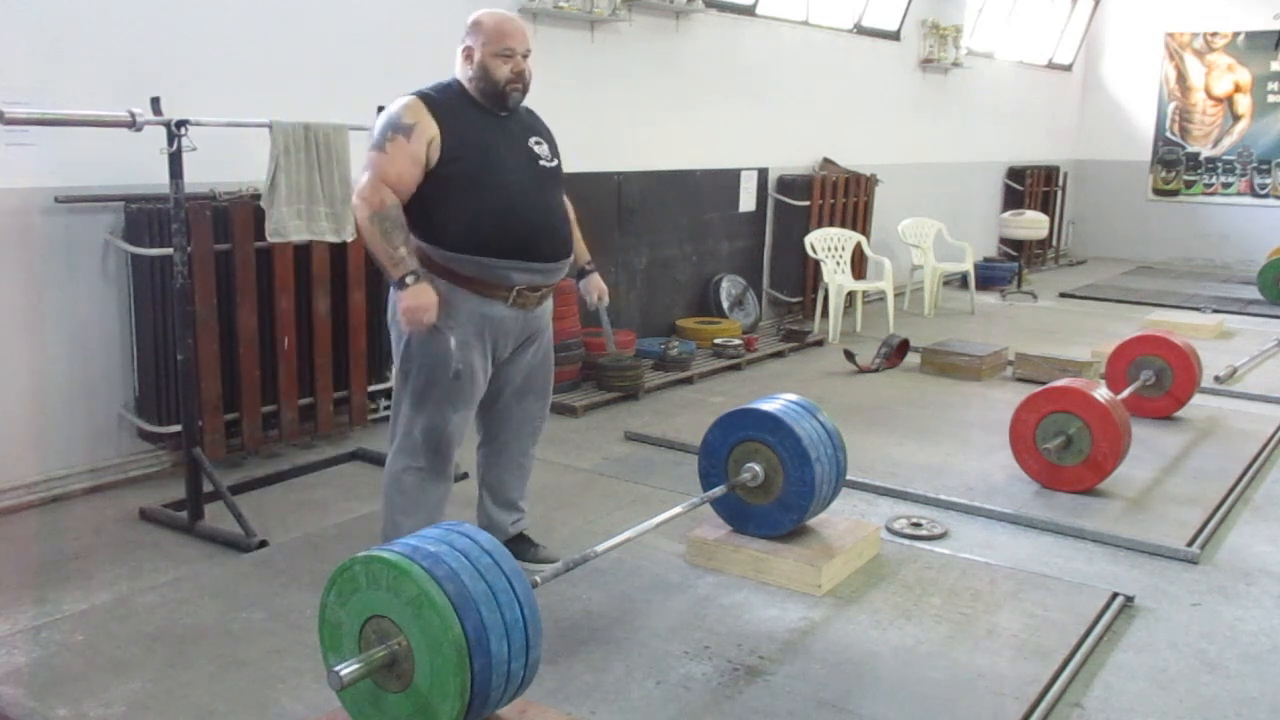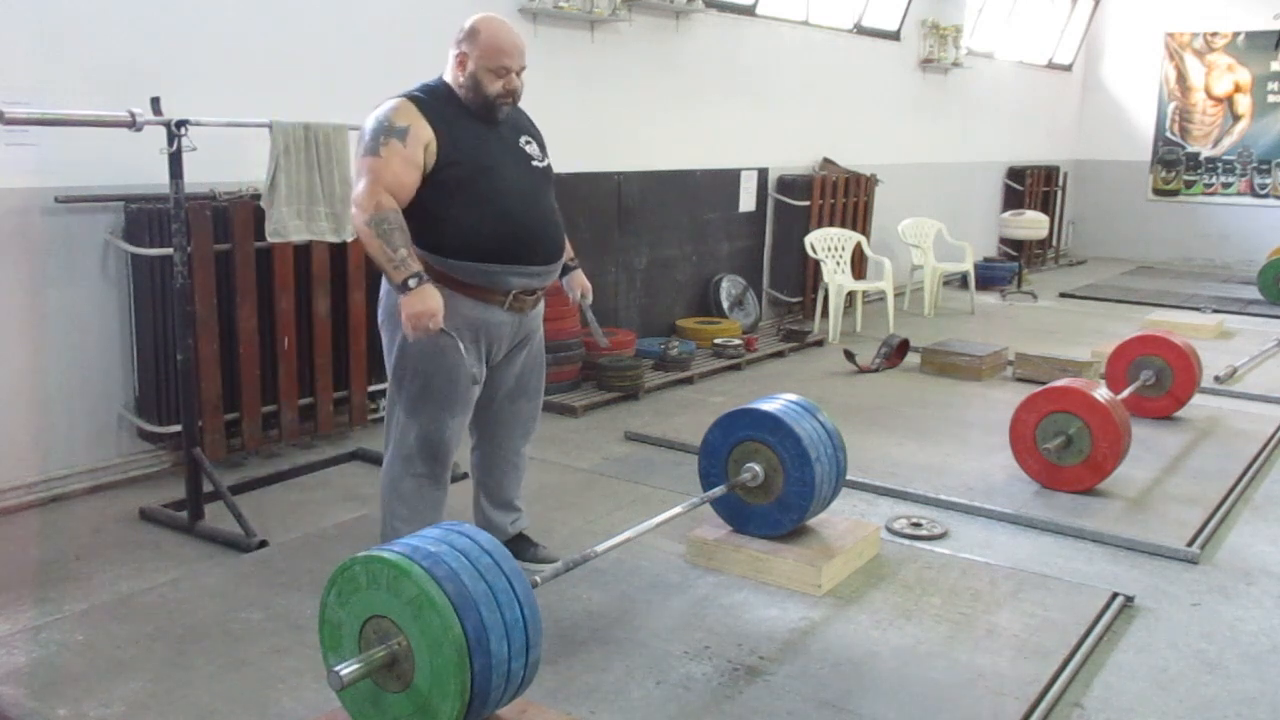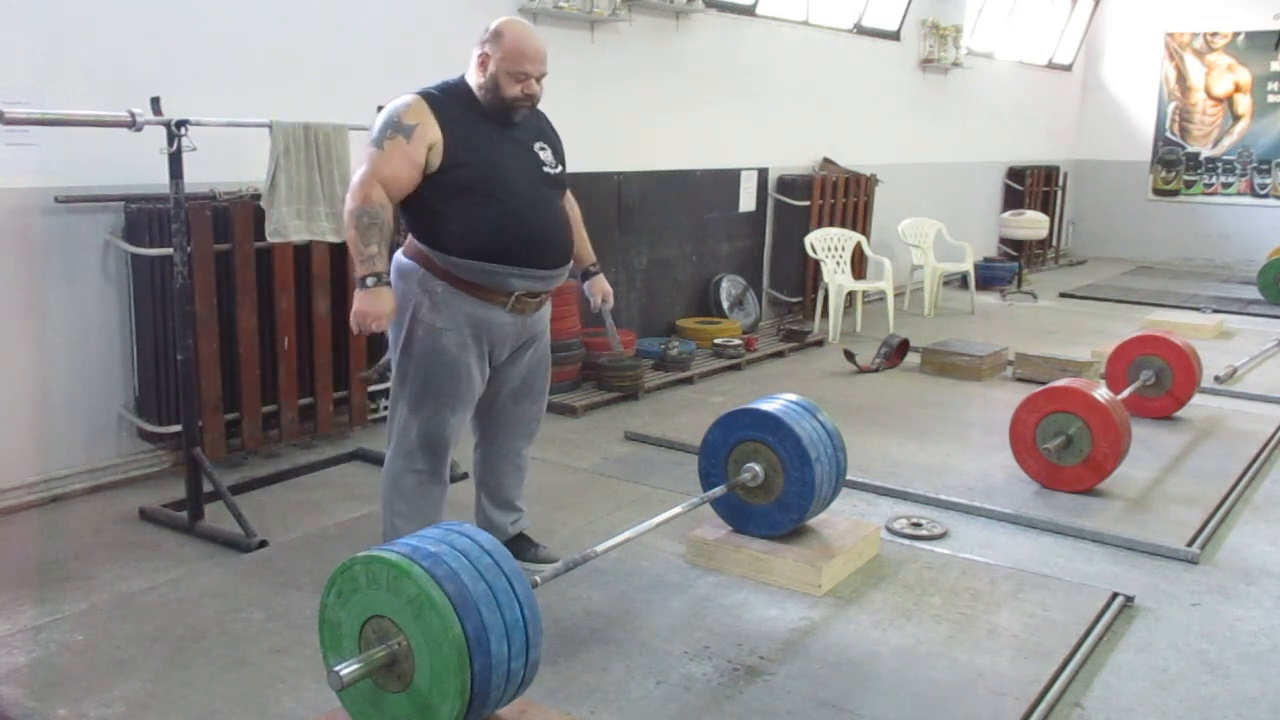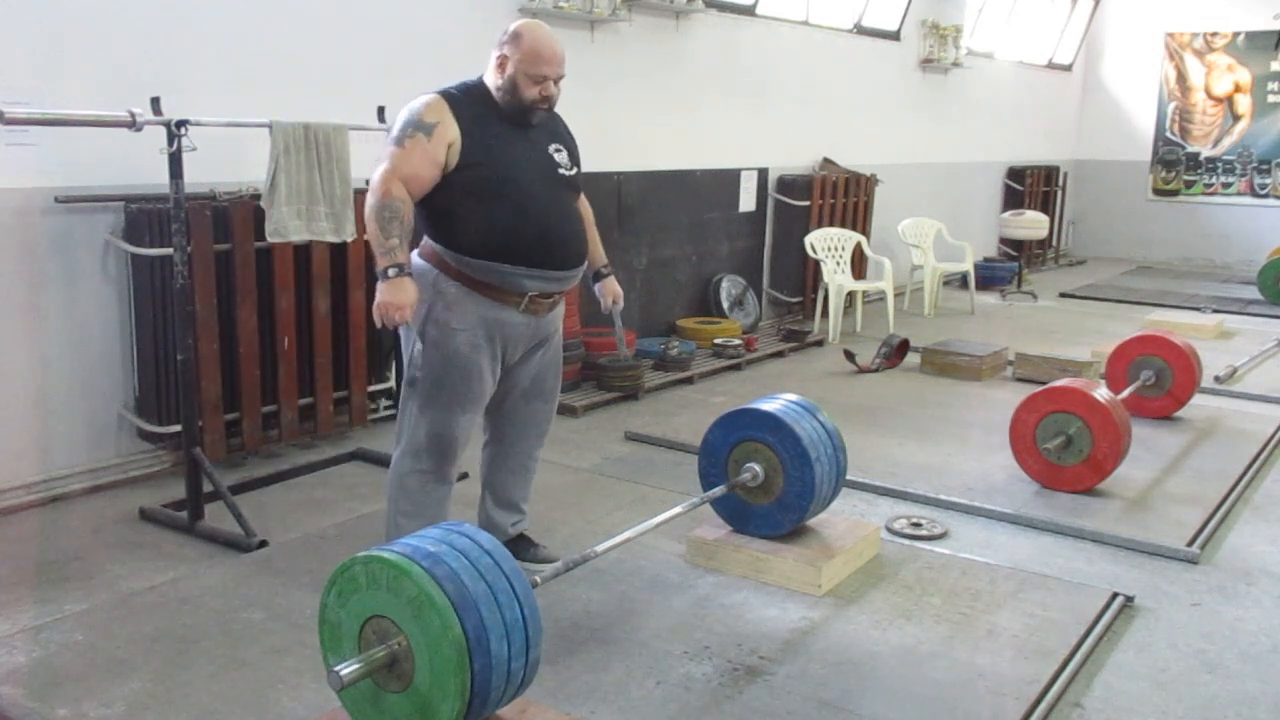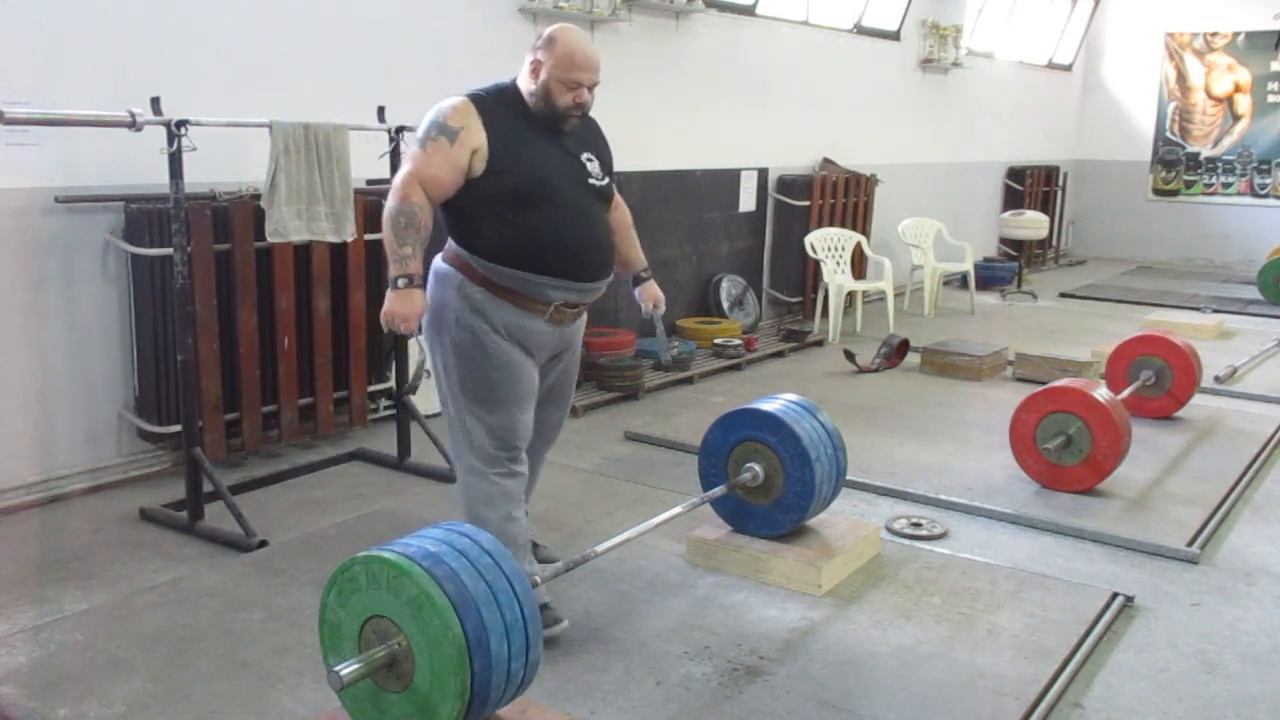
dt=0.5s
person 1, frame 1
left shoulder: (531, 124)
right shoulder: (420, 117)
left elbow: (555, 204)
right elbow: (374, 198)
left wrist: (584, 269)
right wrist: (406, 280)
left hip: (530, 309)
right hip: (453, 306)
left knee: (516, 431)
right knee: (430, 440)
left ankle: (504, 533)
person 1, frame 2
left shoulder: (518, 121)
right shoulder: (409, 119)
left elbow: (539, 204)
right elbow: (373, 205)
left wrist: (568, 264)
right wrist: (412, 284)
left hip: (521, 311)
right hip: (448, 309)
left knee: (509, 433)
right knee: (426, 443)
left ankle: (503, 533)
person 1, frame 3
left shoulder: (538, 125)
right shoulder: (423, 117)
left elbow: (561, 202)
right elbow: (369, 193)
left wrist: (589, 269)
right wrist: (373, 280)
left hip: (528, 311)
right hip: (450, 306)
left knee: (512, 433)
right knee: (426, 440)
left ankle: (504, 532)
person 1, frame 4
left shoulder: (553, 127)
right shoulder: (442, 117)
left elbow: (574, 204)
right elbow: (389, 190)
left wrist: (600, 271)
right wrist: (395, 272)
left hip: (541, 313)
right hip: (462, 308)
left knee: (522, 433)
right knee: (434, 440)
left ankle: (504, 532)
person 1, frame 5
left shoulder: (588, 133)
right shoulder: (469, 121)
left elbow: (611, 210)
right elbow: (410, 192)
left wrist: (641, 277)
right wrist: (406, 281)
left hip: (561, 321)
right hip: (484, 315)
left knee: (532, 445)
right knee: (496, 454)
left ankle: (508, 539)
